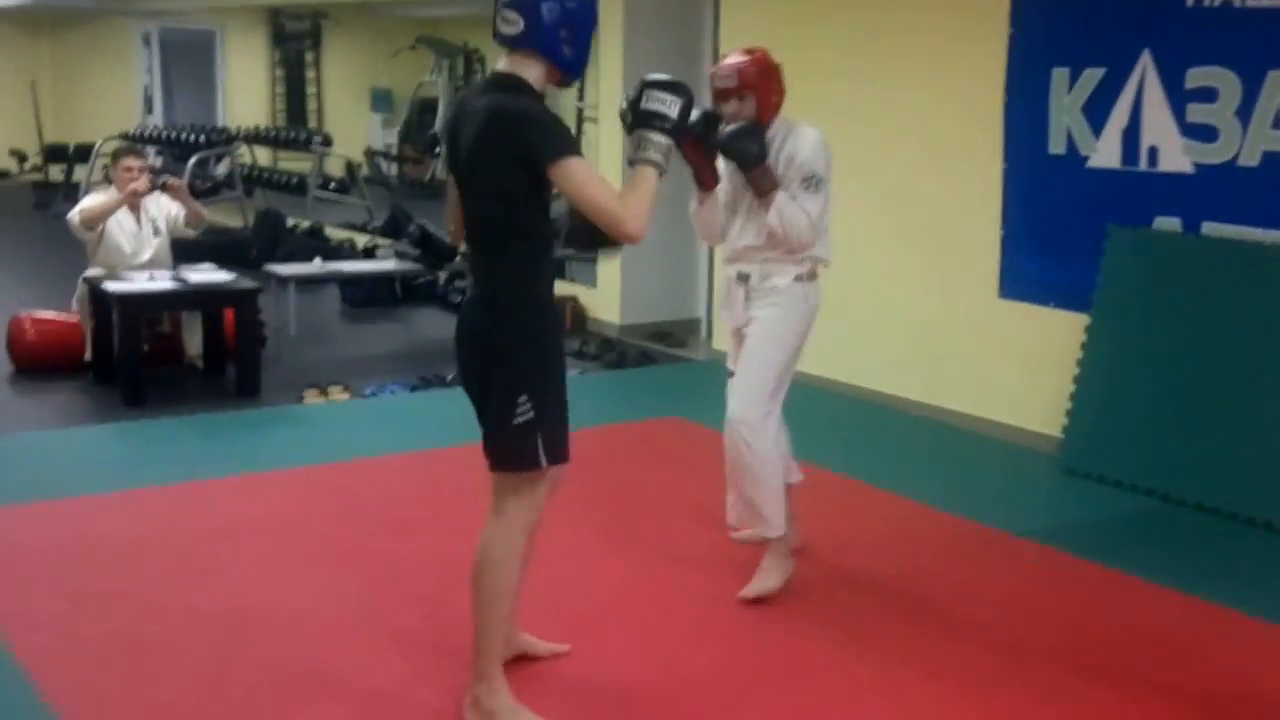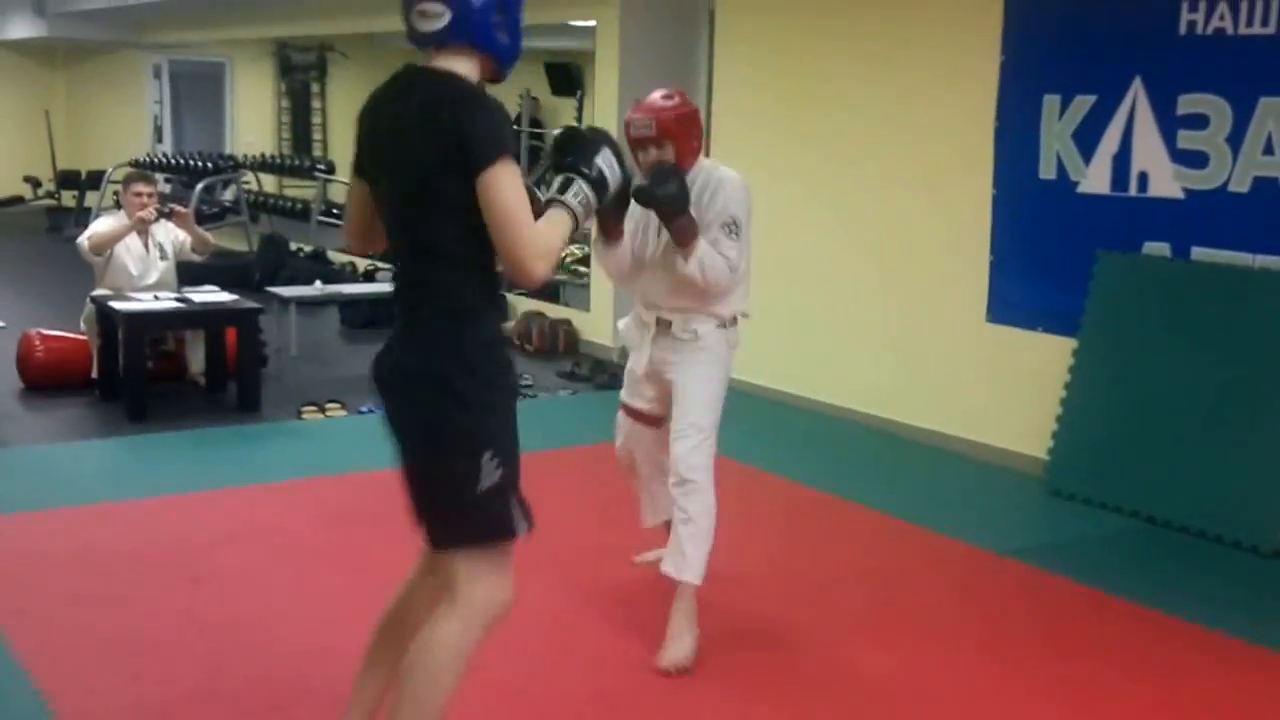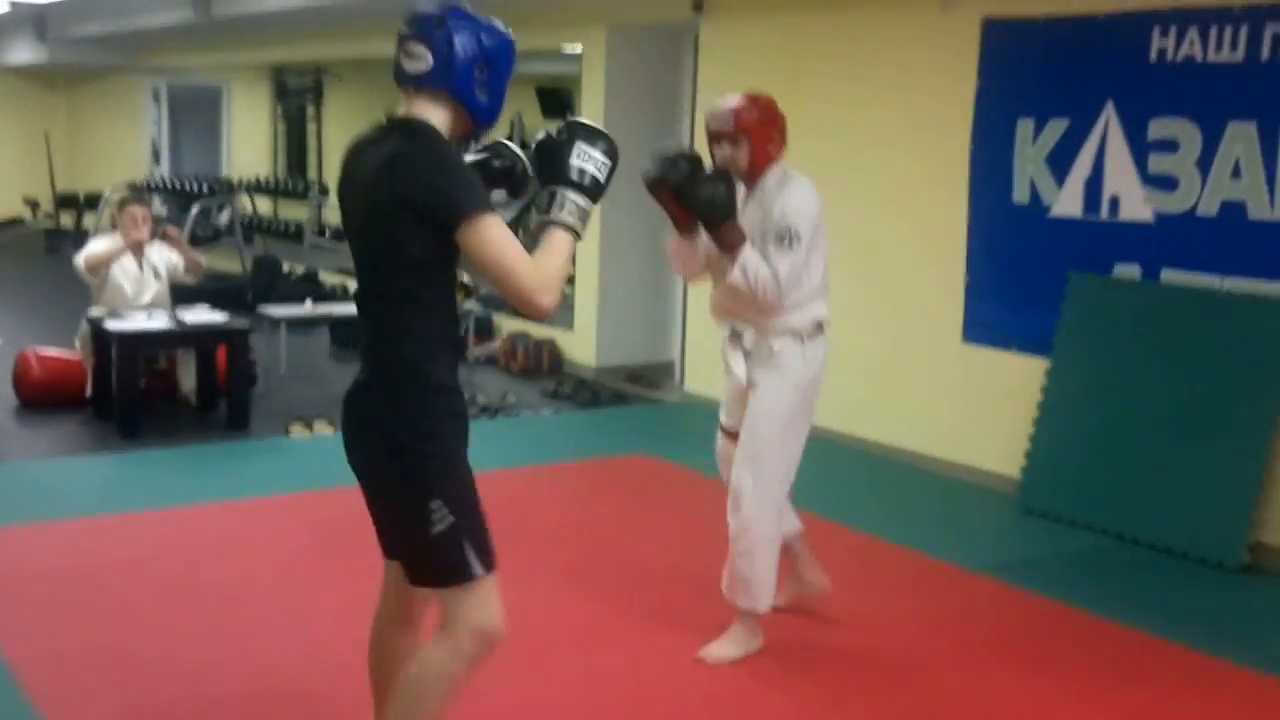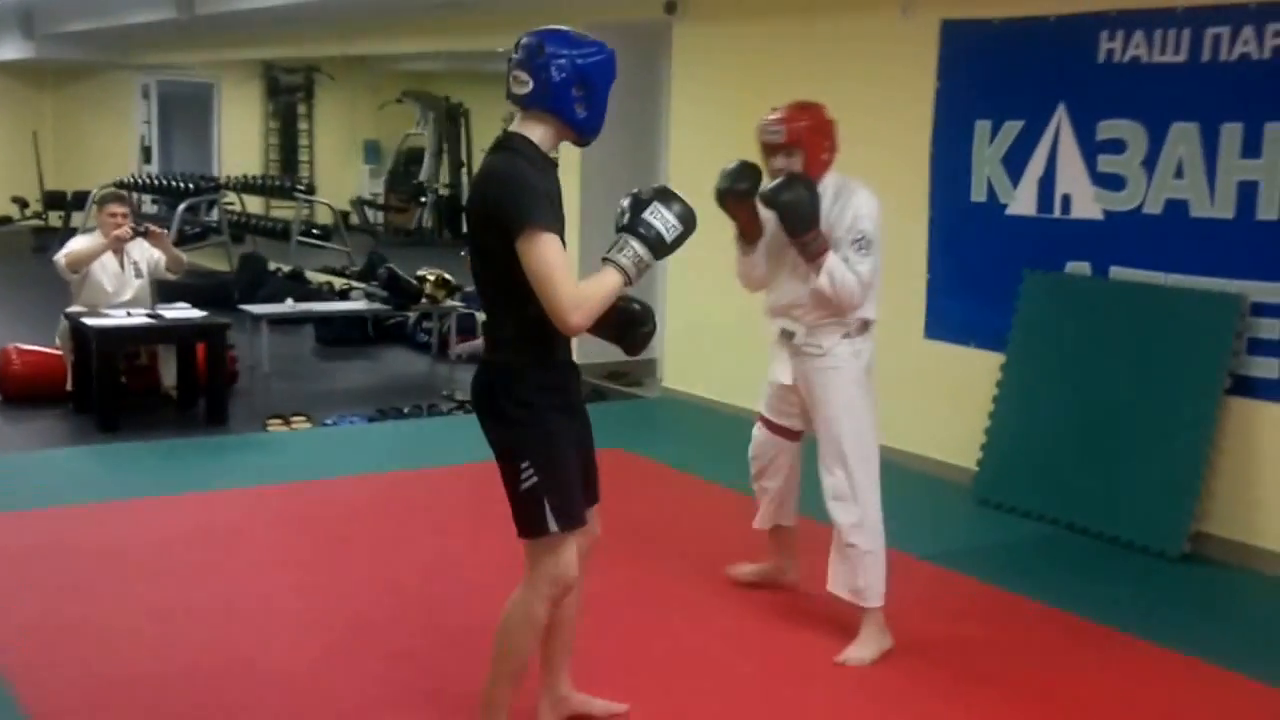
dt=1s
person 1, frame 1
left shoulder: (471, 108)
right shoulder: (529, 120)
right elbow: (627, 222)
left wrist: (537, 229)
right wrist: (653, 141)
left hip: (497, 318)
right hip: (514, 327)
left knee: (539, 480)
right knee: (517, 504)
left ankle: (501, 633)
person 1, frame 2
left shoulder: (383, 106)
right shoulder: (472, 116)
left elbow: (360, 234)
right elbow: (529, 261)
right wrist: (579, 189)
left hip: (409, 363)
right hip: (461, 368)
left knee: (452, 573)
right knee: (480, 589)
person 1, frame 3
left shoulder: (369, 153)
right shoulder: (434, 167)
right elbow: (536, 293)
right wrist: (570, 199)
left hip: (385, 409)
right hip: (414, 421)
left knee: (406, 593)
right knee: (476, 620)
person 1, frame 4
left shoulder: (519, 167)
right shoulder: (518, 178)
right elbow: (566, 309)
left wrist: (605, 310)
right wrist: (636, 247)
left hip: (548, 383)
right hip: (521, 393)
left knee: (578, 542)
right knee: (553, 567)
person 2, frame 1
left shoulder: (805, 144)
right shoulder: (736, 145)
left elbow: (799, 231)
right elbow: (712, 231)
left wrist: (758, 174)
right wrist: (703, 169)
left hip: (784, 291)
right hip: (743, 290)
left knee: (745, 415)
right knee: (758, 409)
left ankle: (777, 550)
right ankle: (776, 519)
person 2, frame 2
left shoulder: (725, 186)
right shoulder: (645, 190)
left elbow: (719, 277)
right elbow: (620, 271)
left wrist: (677, 218)
right wrist: (610, 223)
left hip: (701, 340)
right hip: (648, 334)
left knee: (687, 463)
right knee: (638, 444)
left ankle: (684, 613)
right ankle: (675, 545)
person 2, frame 3
left shoulder: (795, 198)
right shoulder: (738, 192)
left elbow: (769, 287)
right elbow: (696, 267)
left wrist: (725, 226)
right wrist: (685, 215)
left hip: (787, 354)
right hip: (755, 352)
left knee: (755, 485)
right knee: (738, 465)
left ankle: (748, 624)
right ankle: (803, 570)
person 2, frame 4
left shoulder: (854, 201)
right shoulder: (777, 200)
left elbow: (849, 291)
right elbow: (755, 277)
left wrist: (807, 233)
right wrist: (746, 220)
left hip: (837, 352)
right hip: (791, 347)
left knee: (849, 481)
right knee: (768, 452)
left ankle: (874, 621)
right ankle: (781, 560)
person 3, frame 1
left shoulder: (160, 202)
right shoulder: (99, 201)
left elbow: (198, 225)
right elbow: (80, 223)
left wrist: (184, 199)
right wrist: (124, 198)
left ankle: (197, 354)
person 3, frame 2
left shoulder: (167, 227)
right shoulder: (107, 224)
left elbow: (205, 250)
right elbow: (90, 247)
left wrist: (190, 227)
right wrist: (132, 226)
right knee: (98, 312)
left ankle: (199, 372)
person 3, frame 3
left shoulder: (161, 249)
right shoulder: (103, 245)
left elbow: (197, 272)
right elbow: (86, 267)
left wrist: (183, 248)
right wrist: (126, 246)
left ankle: (191, 390)
person 3, frame 4
left shoulder: (142, 246)
right shoulder: (83, 243)
left elbow: (178, 269)
right elbow: (66, 265)
left wrist: (164, 246)
right wrist: (108, 244)
right knee: (72, 325)
left ankle: (172, 385)
